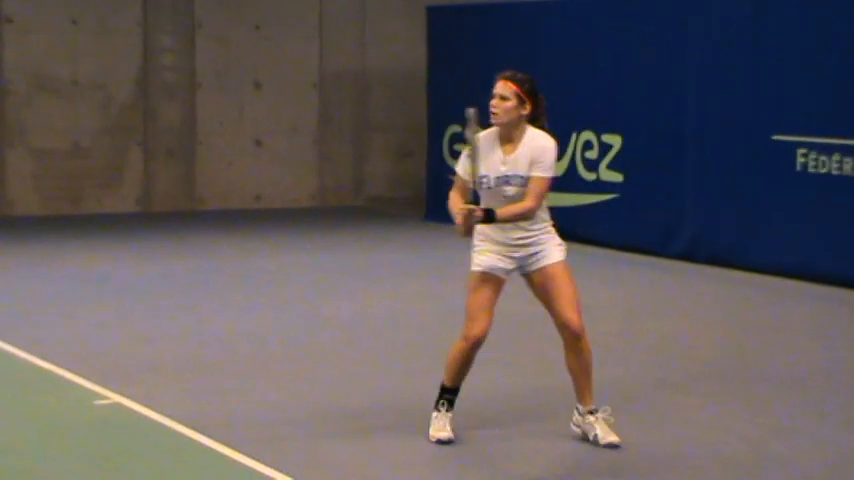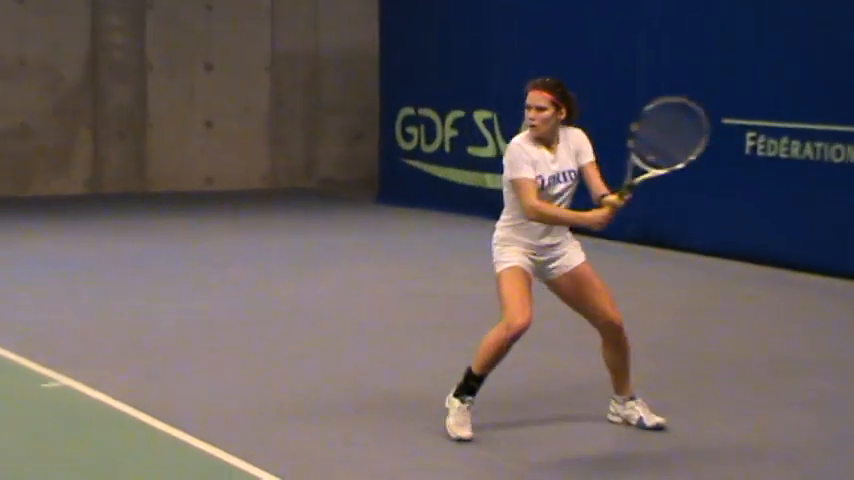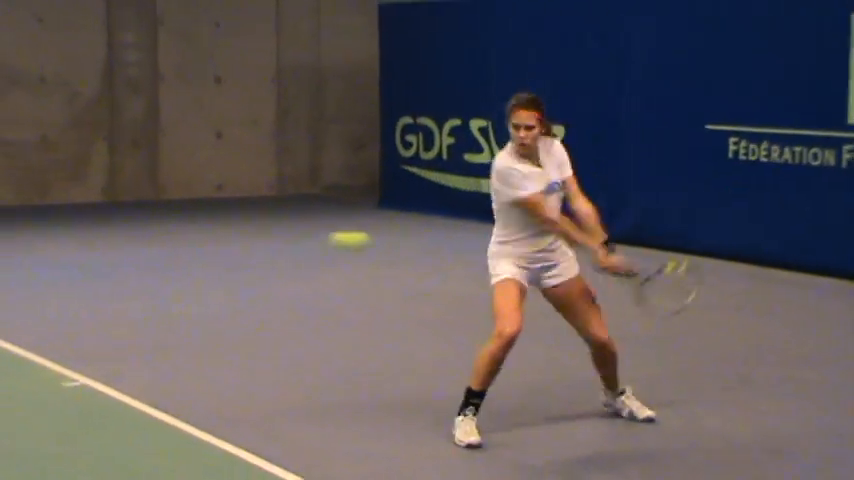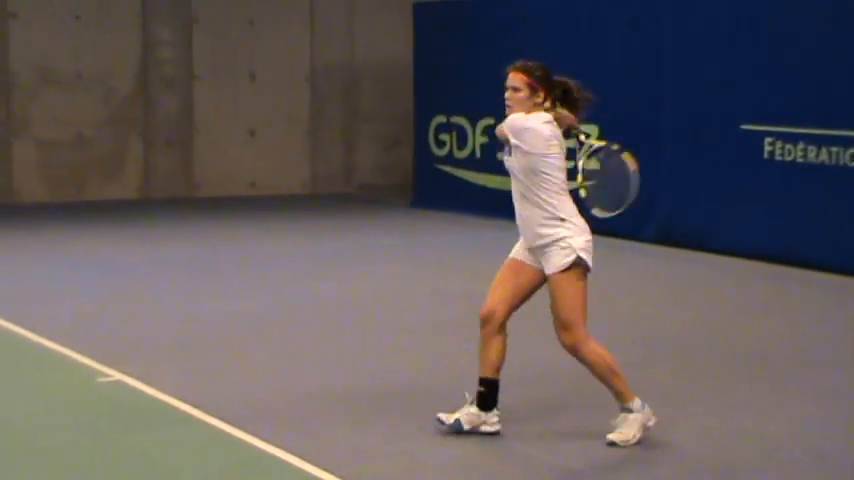
dt=0.4s
person 1, frame 1
left shoulder: (543, 144)
right shoulder: (479, 143)
left elbow: (532, 205)
right elbow: (457, 194)
left wrist: (489, 214)
right wrist: (462, 217)
left hip: (540, 245)
right hip: (493, 246)
left knee: (573, 327)
right knee: (474, 334)
left ankle: (588, 414)
right ankle: (443, 406)
person 1, frame 2
left shoulder: (575, 138)
right shoulder: (520, 148)
left elbow: (597, 185)
right elbow: (532, 208)
left wrist: (610, 199)
right wrist: (587, 219)
left hip: (560, 249)
right hip: (516, 247)
left knee: (612, 323)
right knee: (516, 323)
left ankle: (624, 401)
right ankle: (461, 400)
person 1, frame 3
left shoulder: (554, 149)
right shoulder: (505, 165)
left elbow: (579, 203)
right elbow: (548, 218)
left wrist: (602, 245)
right wrist: (599, 252)
left hip: (553, 258)
right hip: (510, 258)
left knee: (599, 337)
right knee: (506, 333)
left ankle: (616, 395)
right ankle: (467, 412)
person 1, frame 4
left shoulder: (521, 124)
right shoulder: (546, 127)
left elbow: (504, 129)
left wrist: (539, 111)
left hip: (562, 240)
right hip: (533, 242)
left knee: (574, 338)
right knee: (492, 317)
left ankle: (634, 409)
right ankle: (483, 410)
